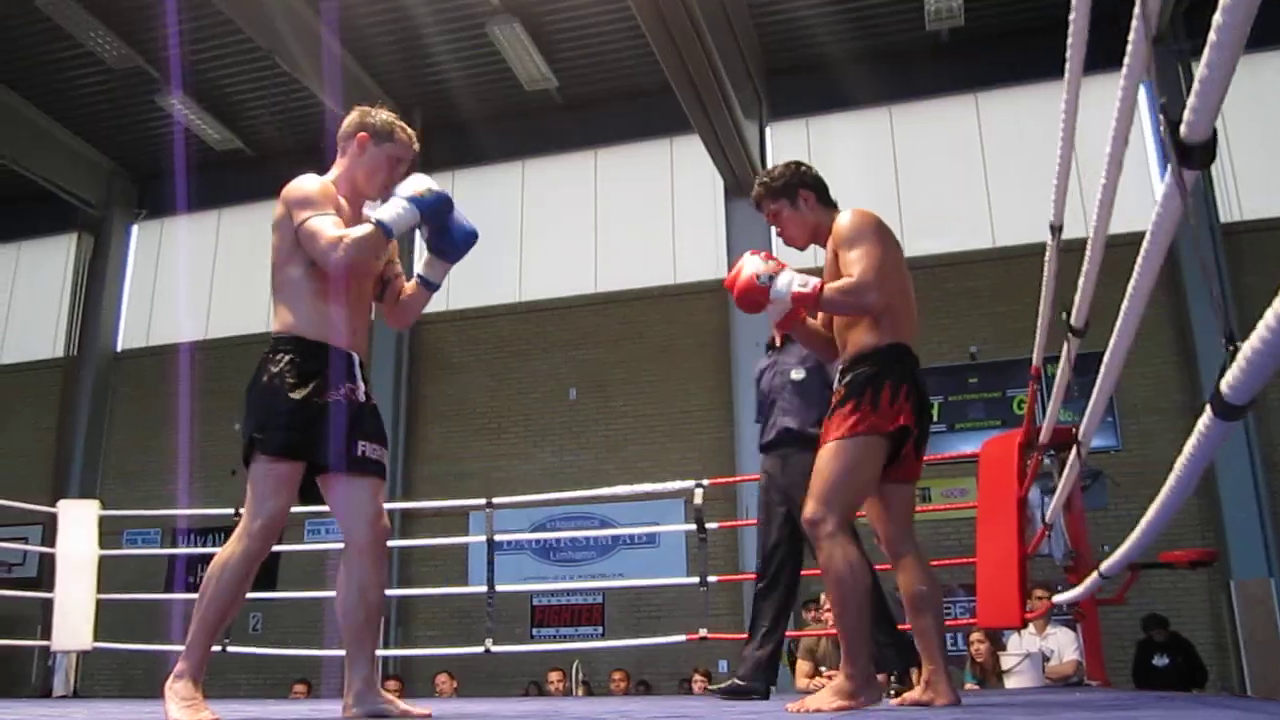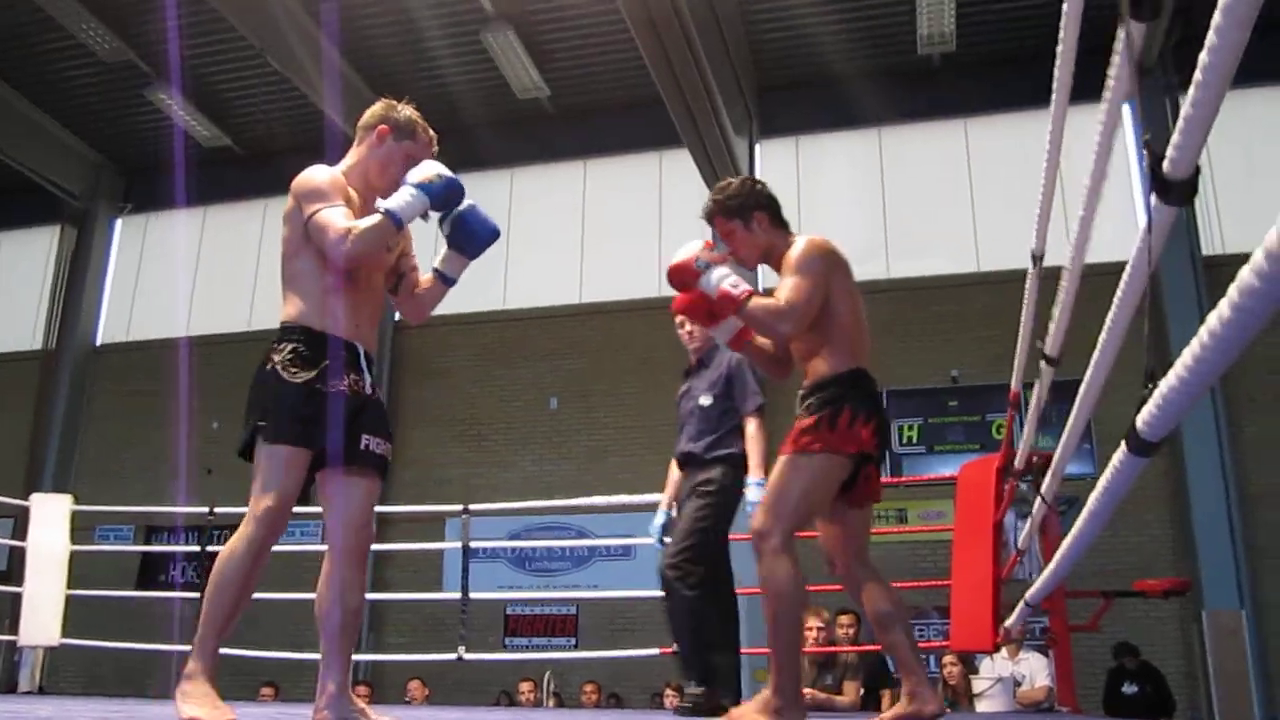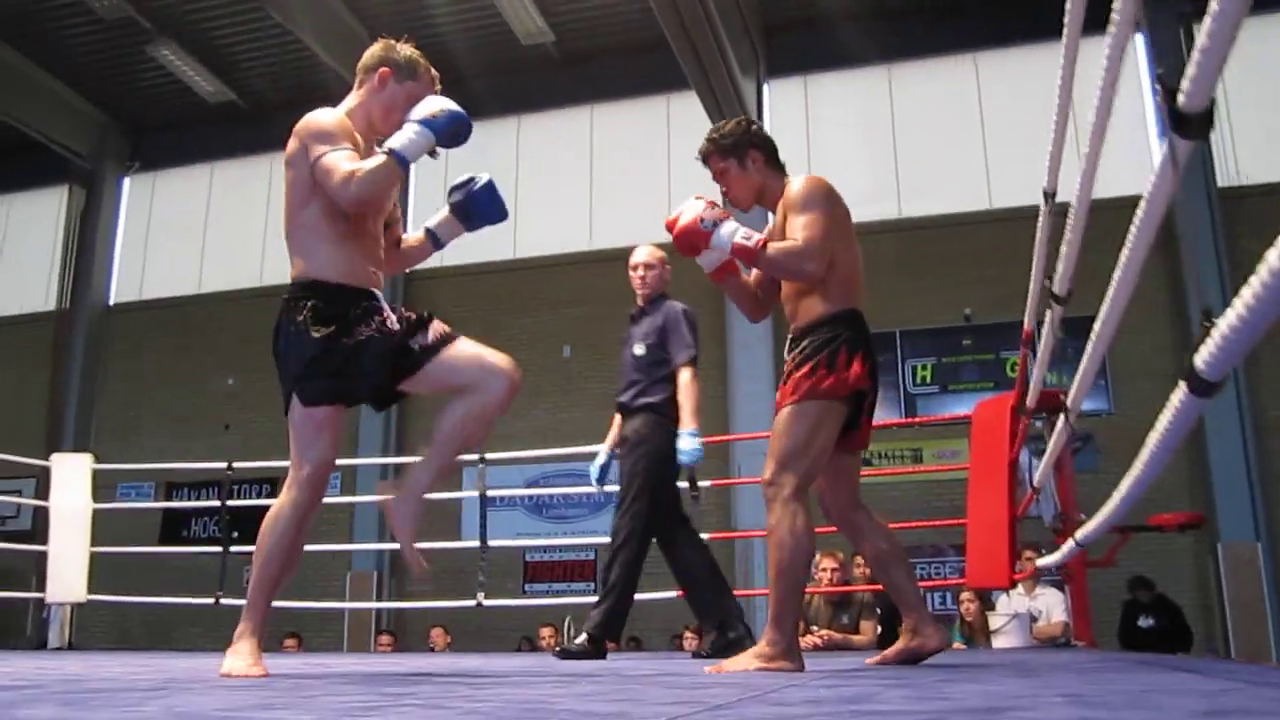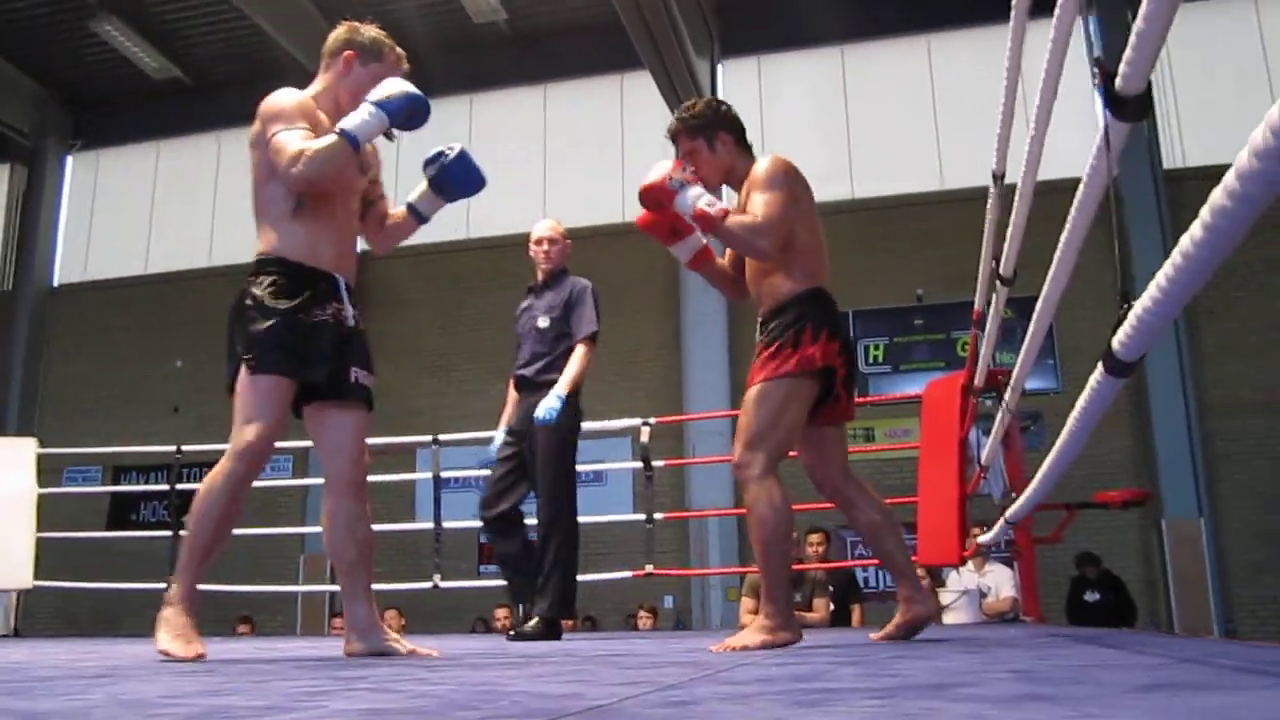
dt=0.4s
person 1, frame 1
left shoulder: (374, 227)
right shoulder: (307, 192)
left elbow: (400, 313)
right elbow: (338, 257)
left wrist: (438, 262)
right wrist: (402, 210)
left hip: (349, 386)
right hip: (296, 374)
left knee: (368, 538)
right knee: (263, 526)
person 1, frame 2
left shoulder: (384, 220)
right shoulder: (318, 182)
left elbow: (416, 306)
right elbow: (345, 248)
left wrist: (457, 254)
right wrist: (410, 200)
left hip: (354, 378)
right hip: (299, 364)
left knee: (350, 539)
right knee: (268, 514)
person 1, frame 3
left shoulder: (385, 154)
right shoulder: (322, 126)
right elbow: (351, 191)
left wrist: (454, 220)
right wrist: (416, 136)
left hip: (376, 317)
right hip: (320, 318)
left knee: (499, 378)
right knee: (310, 476)
left ankle: (412, 491)
right ankle: (246, 638)
person 1, frame 4
left shoulder: (358, 149)
right shoulder: (285, 107)
left elbow: (381, 232)
right elbow: (301, 169)
left wrist: (433, 195)
right wrist: (370, 120)
left hip: (336, 308)
right hip: (281, 296)
left knee: (347, 469)
right knee: (250, 446)
left ankle: (364, 626)
right ankle: (177, 607)
person 2, frame 1
left shoulder: (854, 225)
right shoulder: (843, 248)
left elbow: (868, 295)
right elbow: (827, 345)
left wrist: (790, 283)
right wrist: (777, 306)
left hip: (878, 385)
right hip: (888, 391)
left knee: (822, 519)
right knee: (898, 542)
left ankle: (857, 676)
right ankle: (936, 679)
person 2, frame 2
left shoulder: (809, 253)
right shoulder: (793, 274)
left elbow: (784, 325)
right elbow: (775, 362)
left wrist: (719, 283)
right wrist: (720, 317)
left hip: (839, 410)
right hip: (841, 417)
left knee: (768, 534)
right knee: (851, 564)
person 2, frame 3
left shoulder: (806, 190)
right shoulder: (780, 219)
left elbow: (809, 264)
right elbow: (756, 307)
left wrist: (730, 235)
right wrist: (711, 253)
left hip: (832, 352)
right hip: (819, 358)
left knee: (782, 484)
right knee: (844, 506)
left ankle: (779, 643)
right ankle: (921, 628)
person 2, frame 4
left shoulder: (771, 171)
right shoulder: (744, 203)
left elbow: (766, 241)
right elbow: (734, 286)
left wrist: (694, 203)
right wrist: (682, 239)
left hip: (801, 331)
right hip: (802, 338)
left knee: (751, 464)
right knee: (836, 480)
left ankle: (775, 617)
right ankle: (913, 598)
person 3, frame 1
right shoulder: (765, 364)
right wrist: (767, 471)
left hip: (809, 459)
right hip: (774, 468)
right knee: (770, 572)
left ankle: (897, 661)
right ankle: (754, 673)
person 3, frame 2
left shoulder: (730, 365)
right shoulder: (687, 384)
left elbow: (752, 421)
left wrist: (755, 480)
right wrist: (664, 507)
left hip: (718, 477)
right hip: (697, 484)
left knee: (678, 568)
right knee: (710, 582)
left ankle: (707, 677)
right ankle: (716, 681)
person 3, frame 3
left shoulder: (674, 314)
right shoulder: (638, 323)
left elbow: (686, 372)
left wrist: (689, 429)
right wrist: (607, 448)
left hip: (655, 430)
right hip: (636, 433)
left knee: (630, 532)
right knee: (675, 534)
left ankle: (599, 633)
right ankle: (727, 625)
person 3, frame 4
left shoulder: (577, 291)
right shoulder: (525, 305)
left elbow: (584, 347)
left wrist: (558, 394)
right wrist: (502, 426)
left hip: (554, 410)
right hip: (523, 413)
left knee: (555, 511)
right knee: (495, 507)
left ankle: (550, 611)
right ankle: (533, 597)
